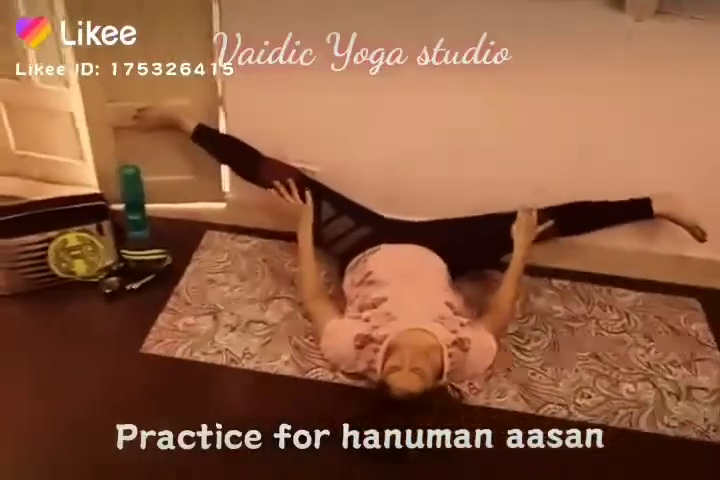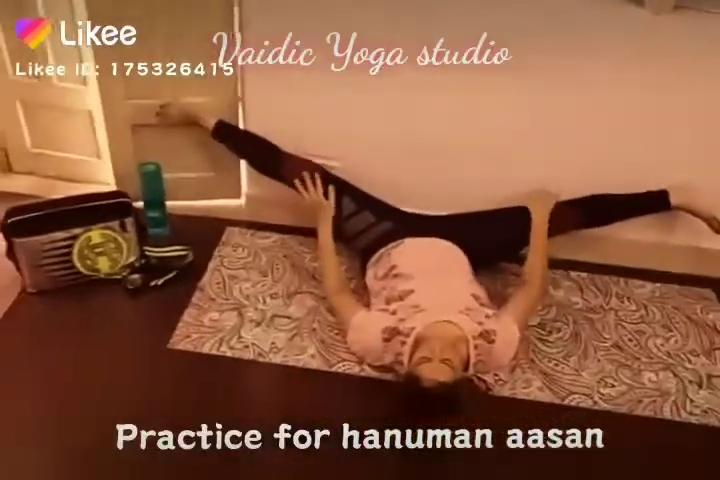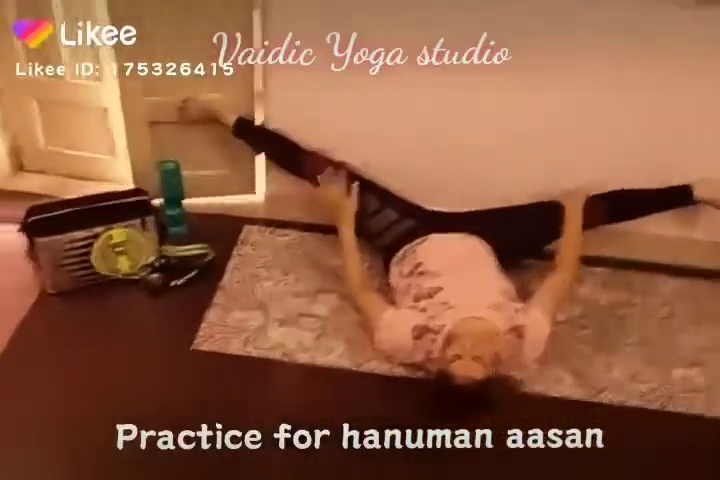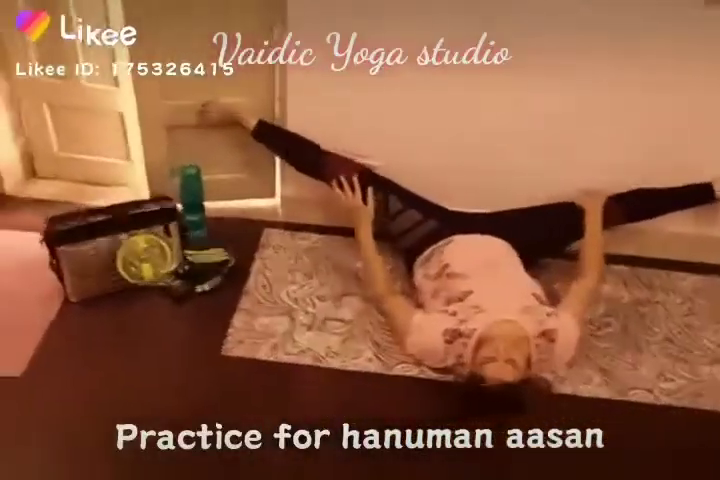
dt=0.2s
person 1, frame 1
left shoulder: (348, 349)
right shoulder: (468, 357)
left elbow: (312, 297)
right elbow: (499, 313)
left wrist: (304, 228)
right wrist: (522, 246)
left hip: (371, 249)
right hip: (431, 254)
left knee: (285, 180)
right knee: (537, 223)
person 1, frame 2
left shoulder: (375, 341)
right shoulder: (495, 347)
left elbow: (336, 293)
right elbow: (532, 289)
left wrist: (324, 223)
right wrist: (540, 224)
left hip: (393, 243)
right hip: (451, 245)
left knee: (305, 175)
right knee: (558, 215)
person 1, frame 3
left shoulder: (404, 340)
right shoulder: (524, 342)
left elbow: (358, 289)
right elbow: (563, 274)
left wrist: (343, 219)
right wrist: (571, 211)
left hip: (415, 242)
right hip: (476, 242)
left knee: (326, 172)
right knee: (582, 209)
person 1, frame 4
left shoulder: (435, 344)
right shoulder: (556, 346)
left elbow: (383, 294)
right elbow: (589, 278)
left wrist: (362, 224)
right wrist: (593, 213)
left hip: (438, 247)
right hip: (499, 244)
left knee: (350, 178)
right knee: (598, 210)
